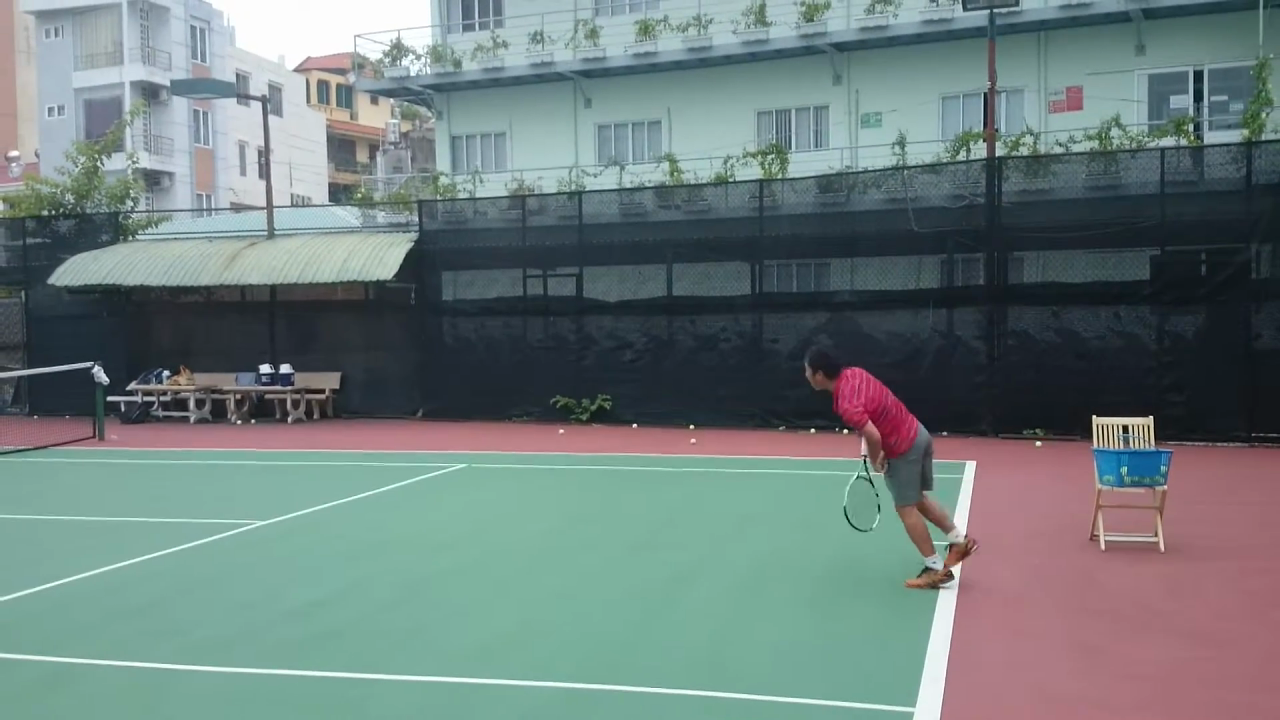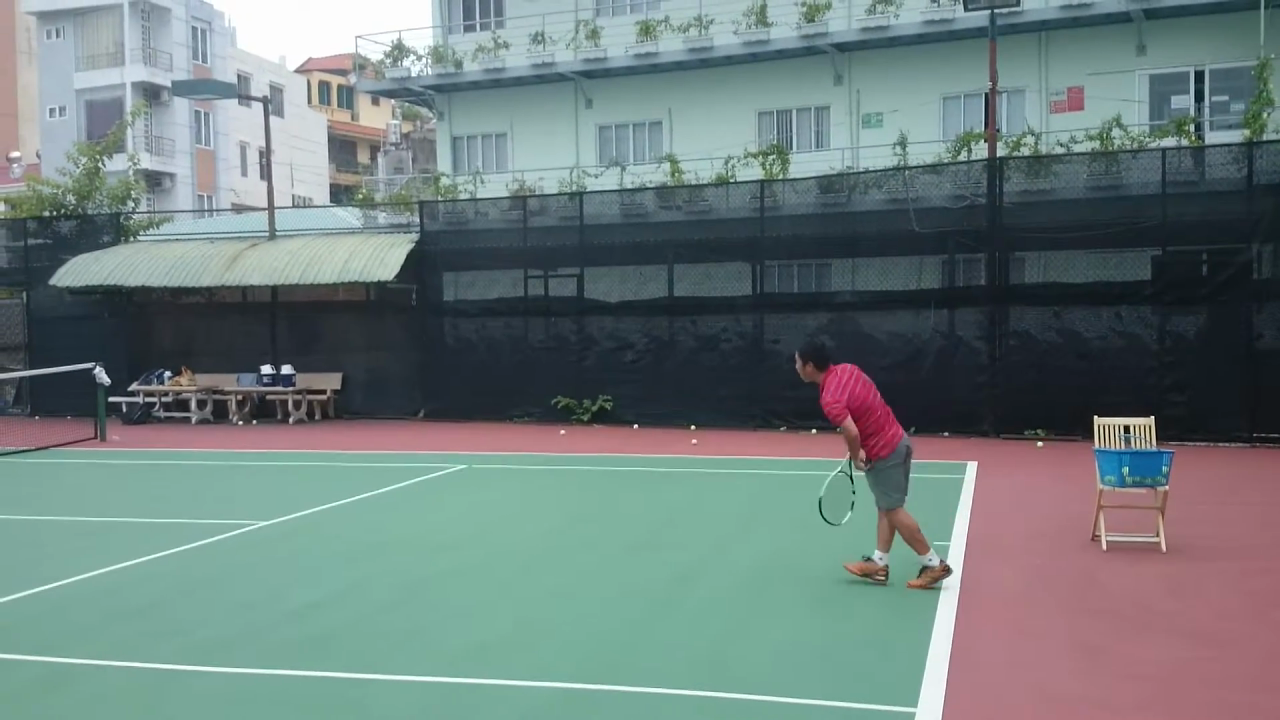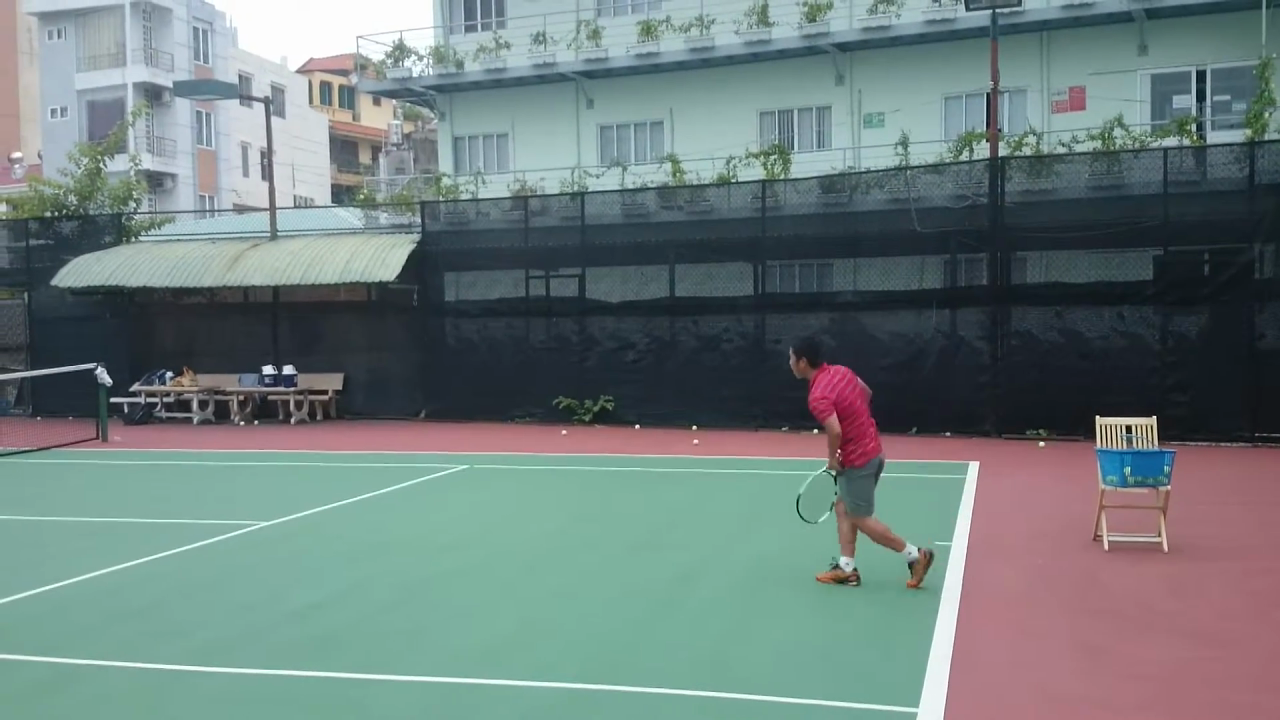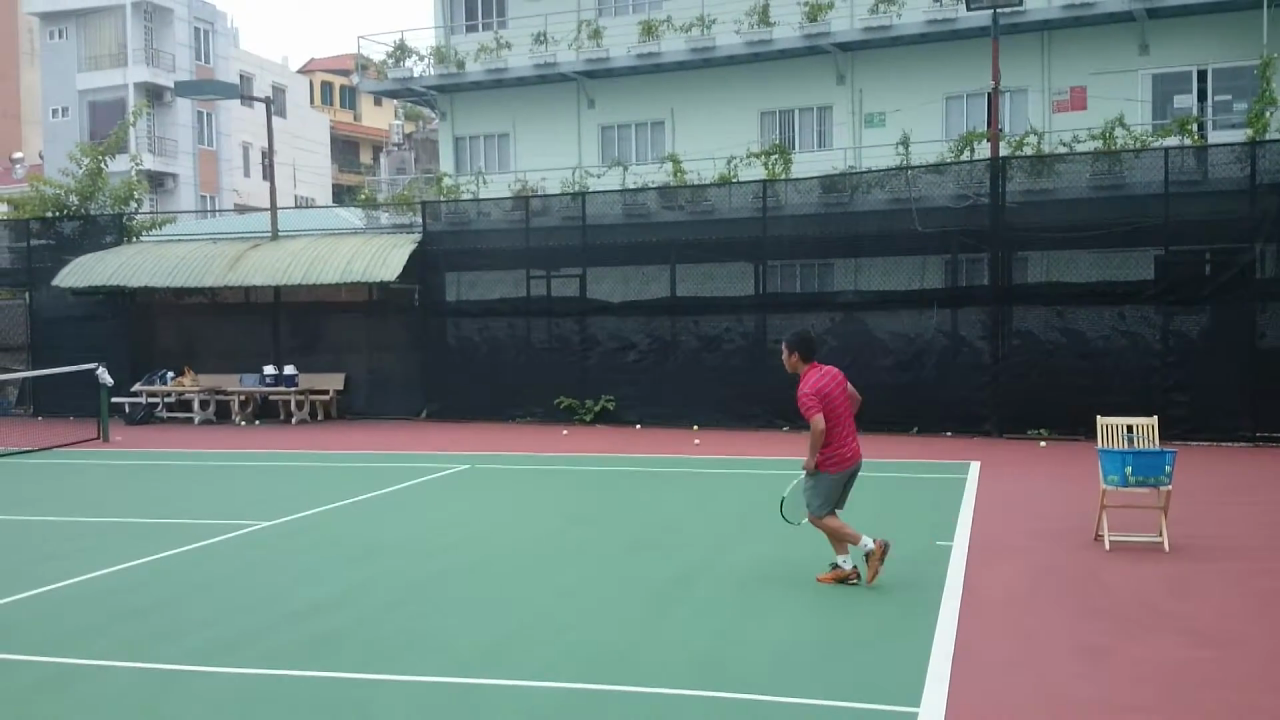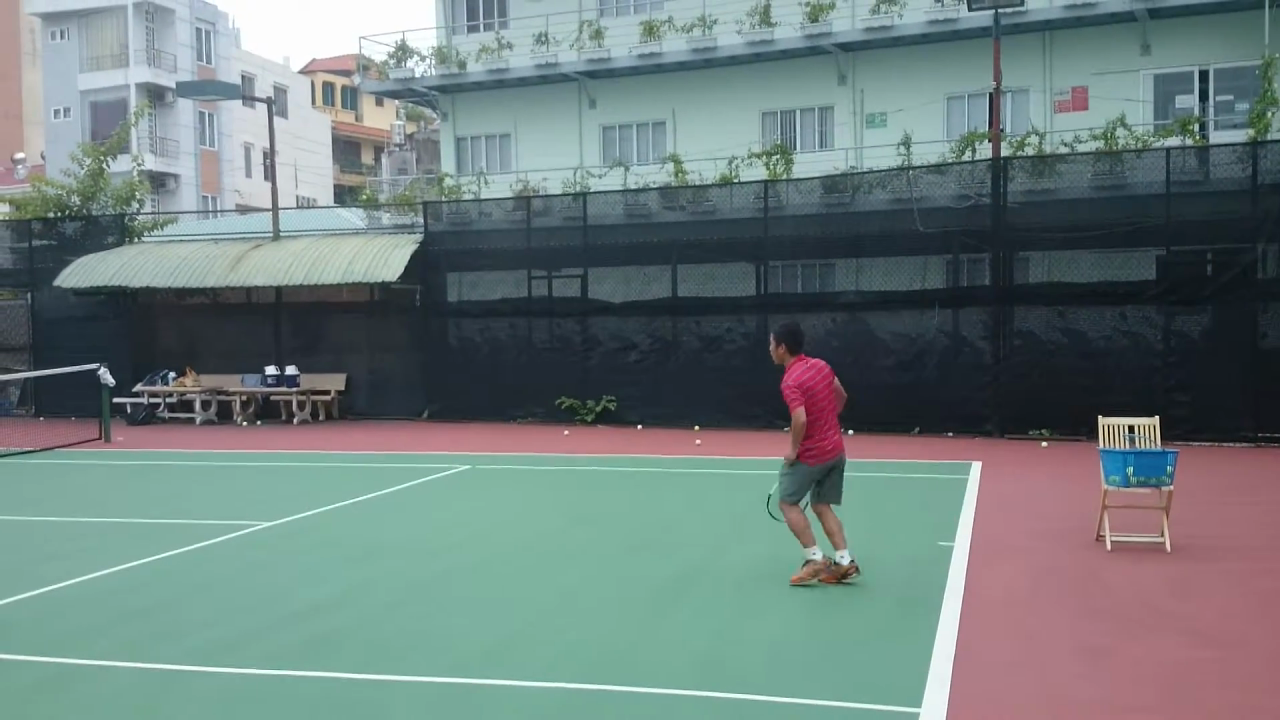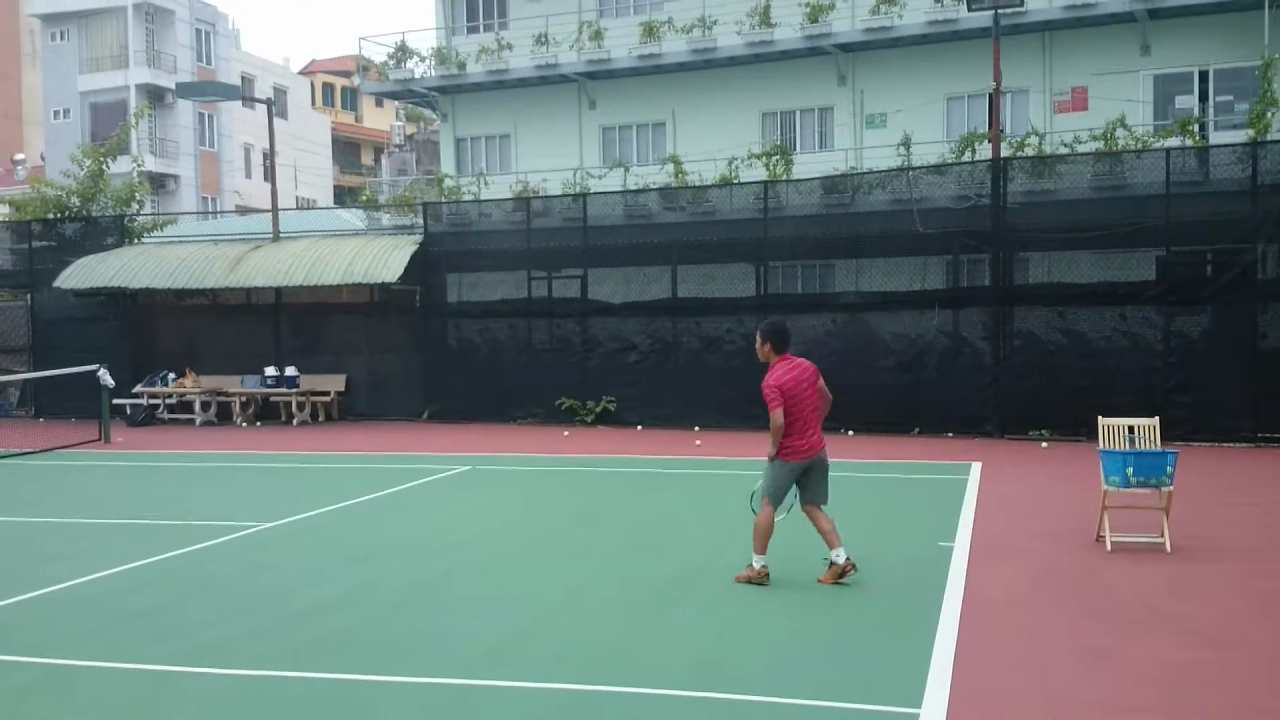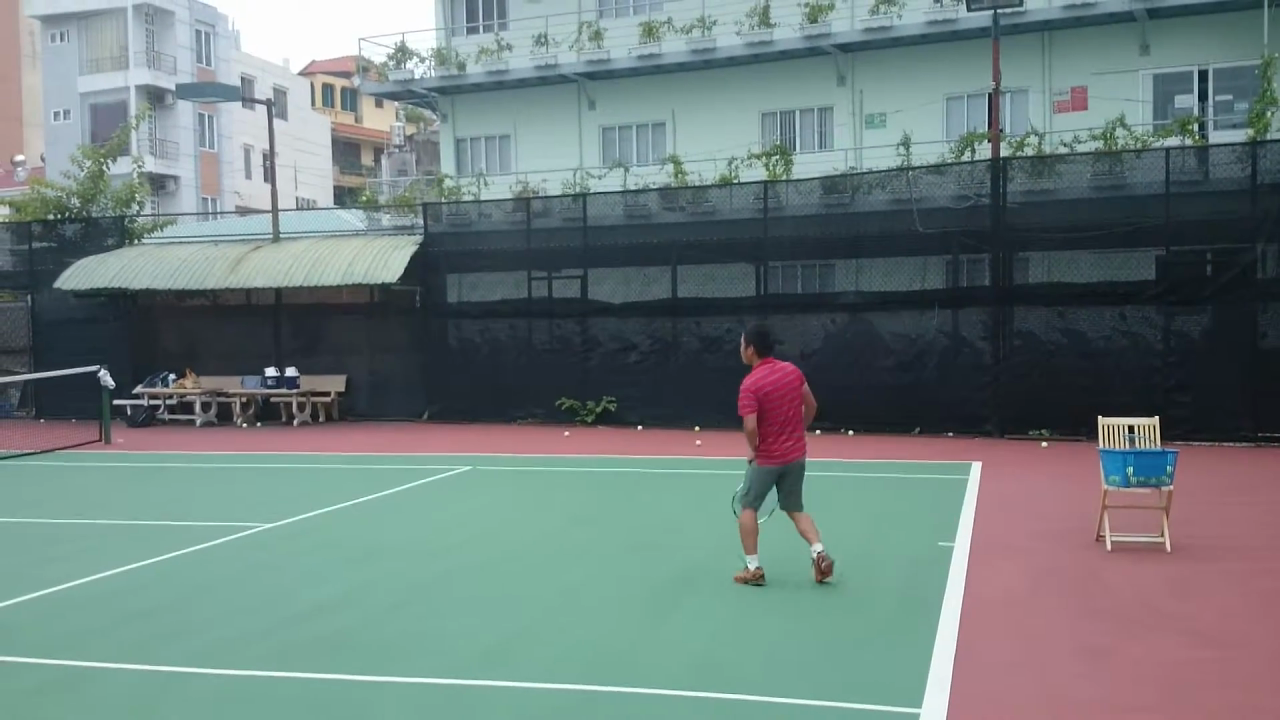
dt=0.1s
person 1, frame 1
left shoulder: (846, 405)
right shoulder: (855, 373)
left elbow: (874, 437)
left wrist: (875, 459)
left hip: (901, 448)
right hip: (918, 434)
left knee: (906, 508)
right knee: (918, 499)
left ankle: (937, 568)
right ankle: (959, 540)
person 1, frame 2
left shoulder: (830, 399)
right shoulder: (848, 370)
left elbow: (852, 433)
right elbow: (872, 393)
left wrist: (855, 456)
left hip: (884, 452)
right hip: (898, 439)
left knee: (894, 511)
right knee: (889, 506)
left ankle: (934, 564)
right ankle: (878, 563)
person 1, frame 3
left shoulder: (818, 396)
right shoulder: (840, 371)
left elbow: (835, 430)
right elbow: (866, 394)
left wrist: (833, 458)
left hip: (857, 460)
right hip: (872, 450)
left knee: (862, 519)
right knee: (843, 507)
left ankle: (915, 555)
right ankle: (846, 567)
person 1, frame 4
left shoulder: (806, 391)
right shoulder: (833, 372)
left elbow: (819, 428)
right elbow: (856, 399)
left wrist: (812, 459)
left hip: (831, 462)
right hip: (851, 455)
left knee: (817, 516)
right knee: (826, 511)
left ankle: (871, 547)
right ankle: (845, 567)
person 1, frame 5
left shoulder: (791, 381)
right shoulder: (821, 366)
left elbow: (800, 421)
right elbow: (842, 397)
left wrist: (793, 450)
left hip: (810, 456)
right hip: (836, 451)
left knee: (788, 504)
right knee: (823, 506)
left ankle: (816, 558)
right ankle: (844, 562)
person 1, frame 6
left shoulder: (772, 381)
right shoulder: (807, 366)
left elbow: (778, 422)
right elbow: (827, 399)
left wrist: (773, 447)
left hip: (789, 454)
right hip: (816, 450)
left knee: (766, 505)
right knee: (813, 507)
left ankle: (759, 567)
right ankle: (841, 559)
person 1, frame 7
left shoulder: (749, 385)
right shoulder: (793, 371)
left elbow: (750, 428)
right elbow: (811, 406)
left wrist: (753, 450)
left hip: (767, 460)
right hip: (796, 456)
left knee: (747, 508)
right knee: (795, 510)
left ankle: (753, 568)
right ankle: (819, 553)
